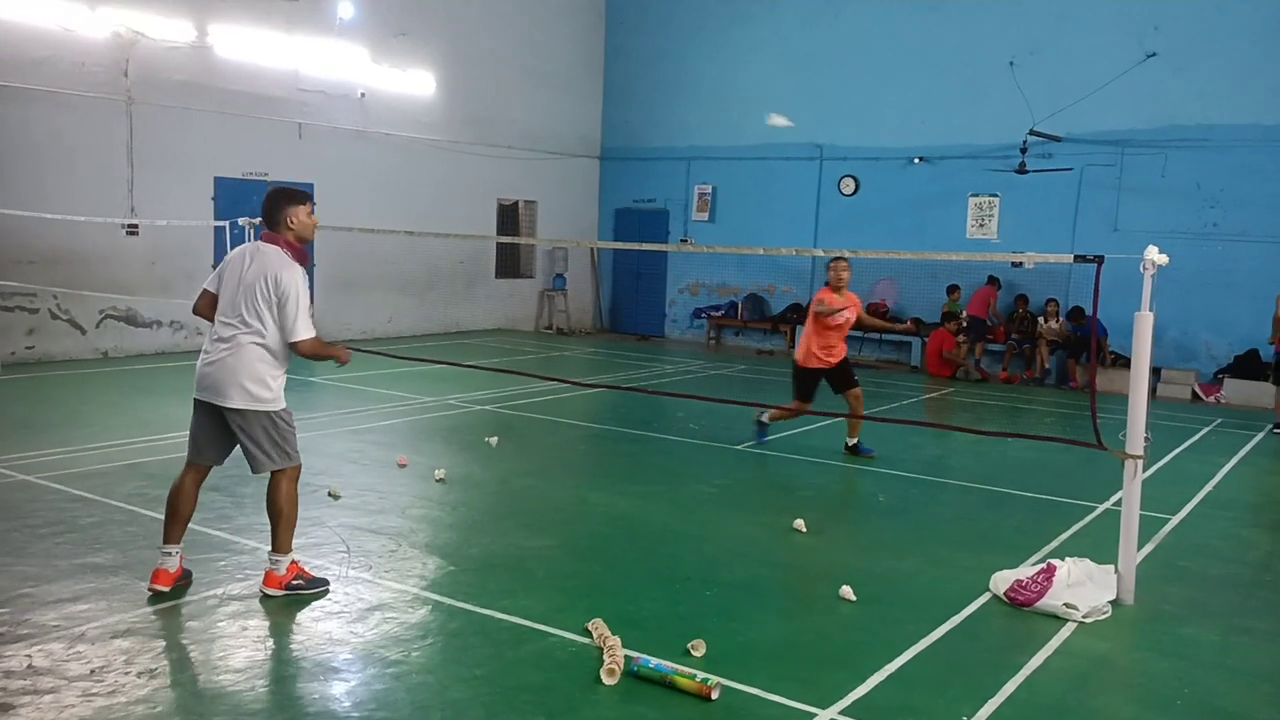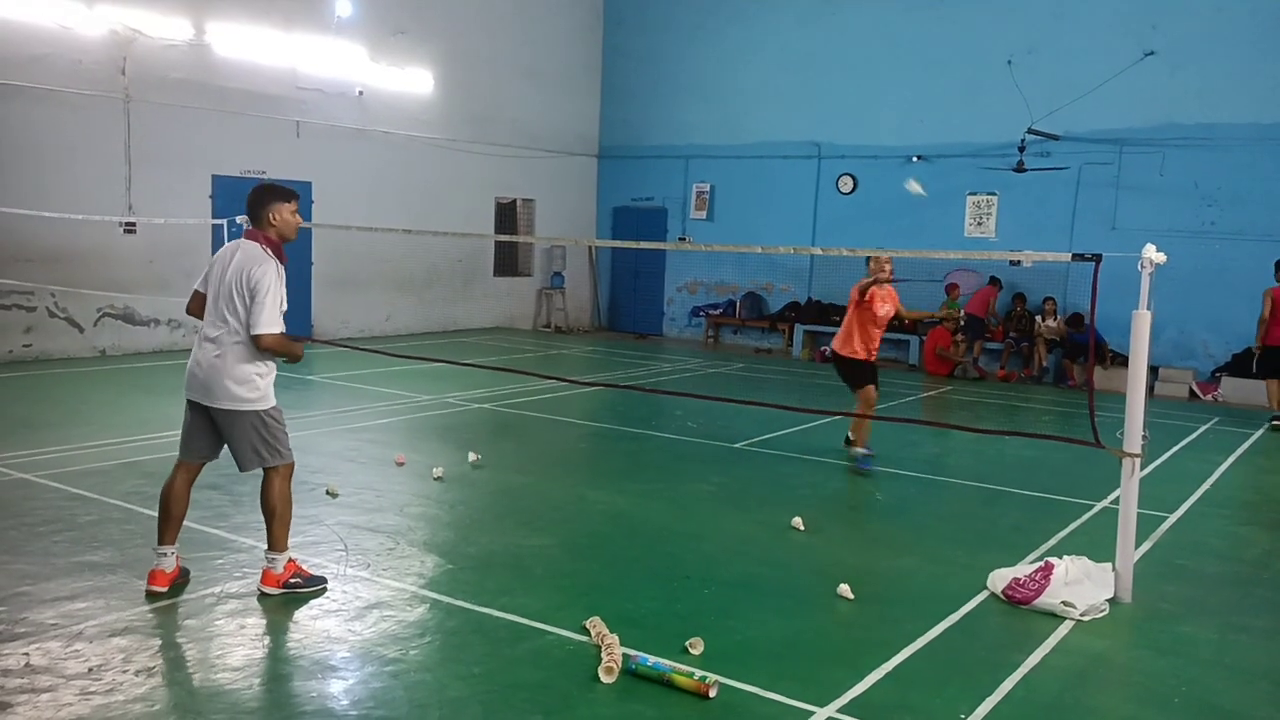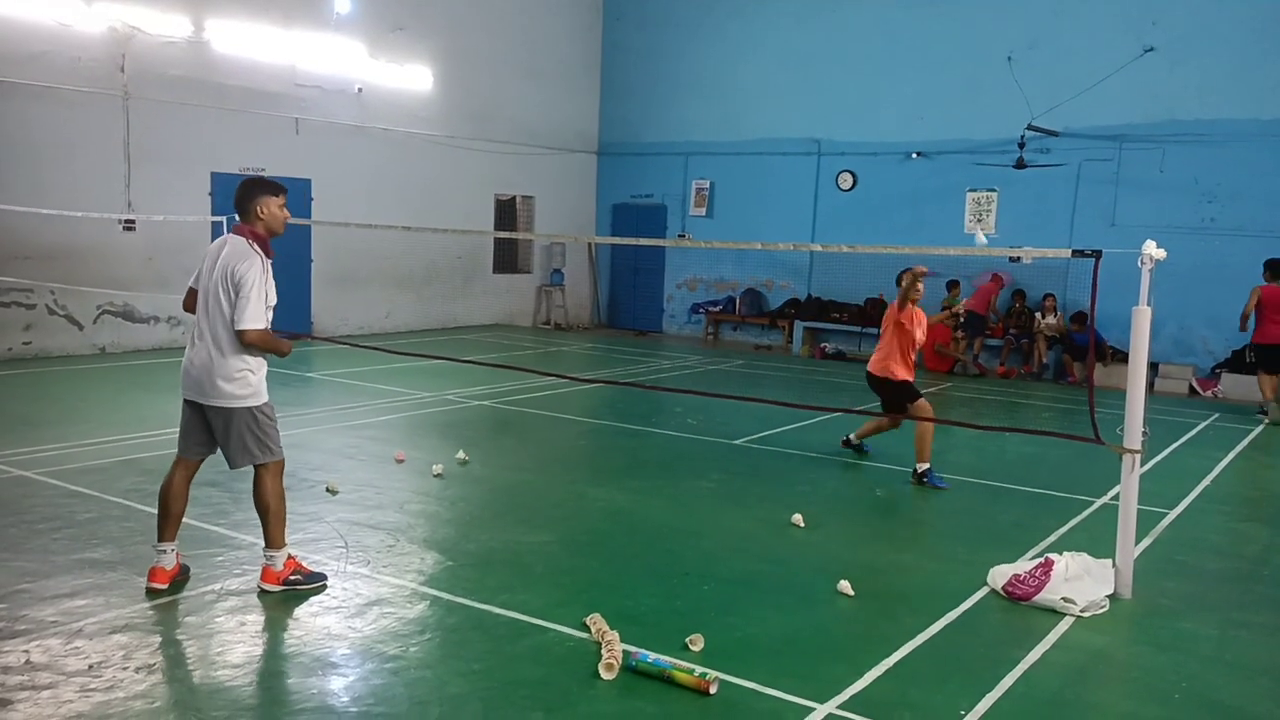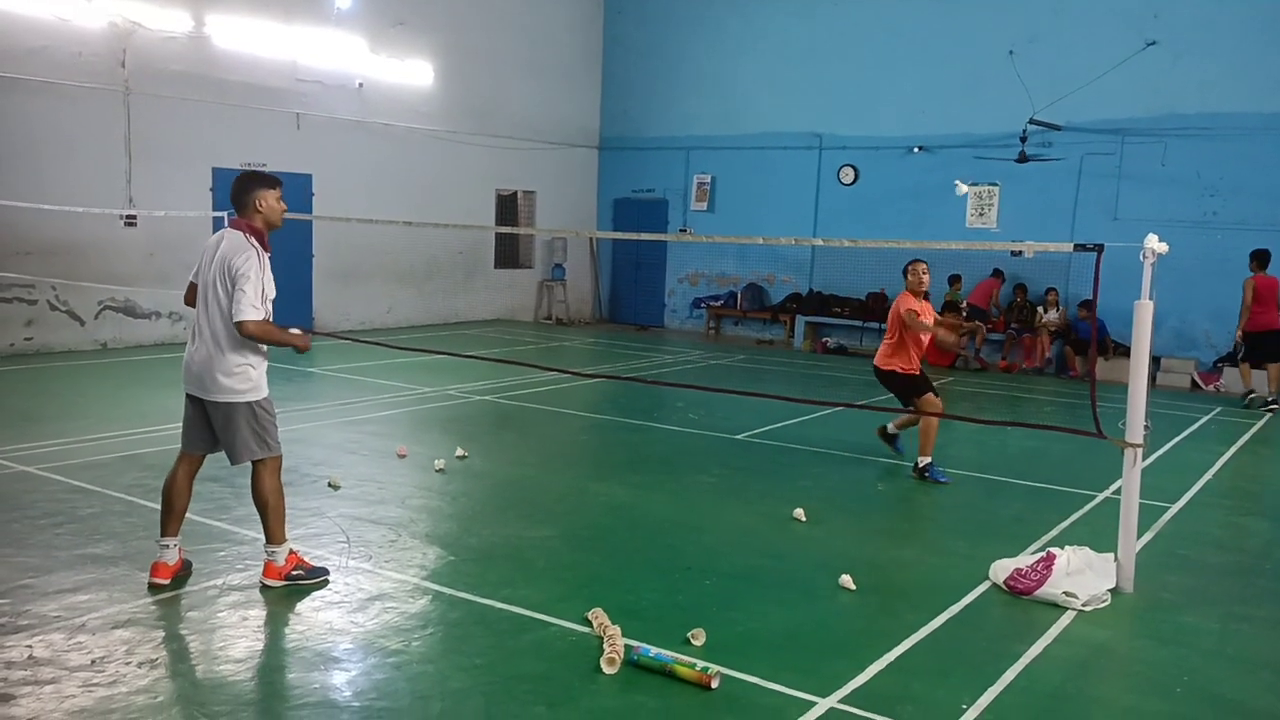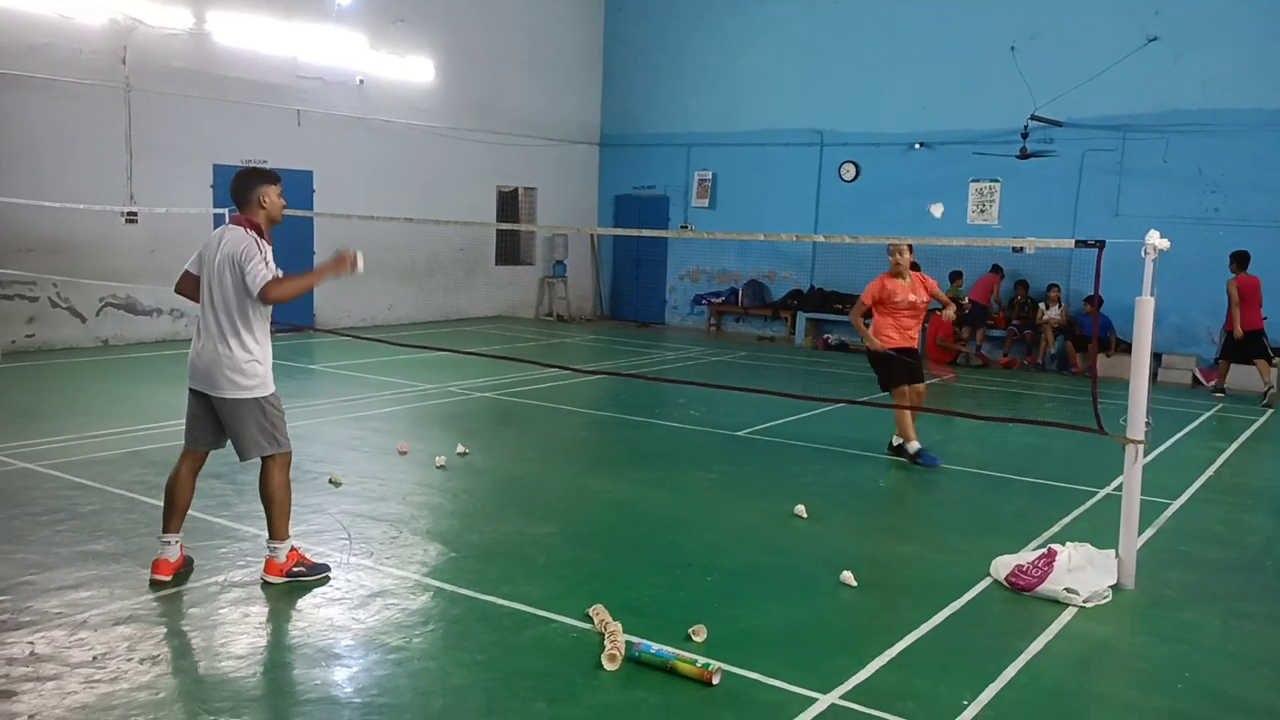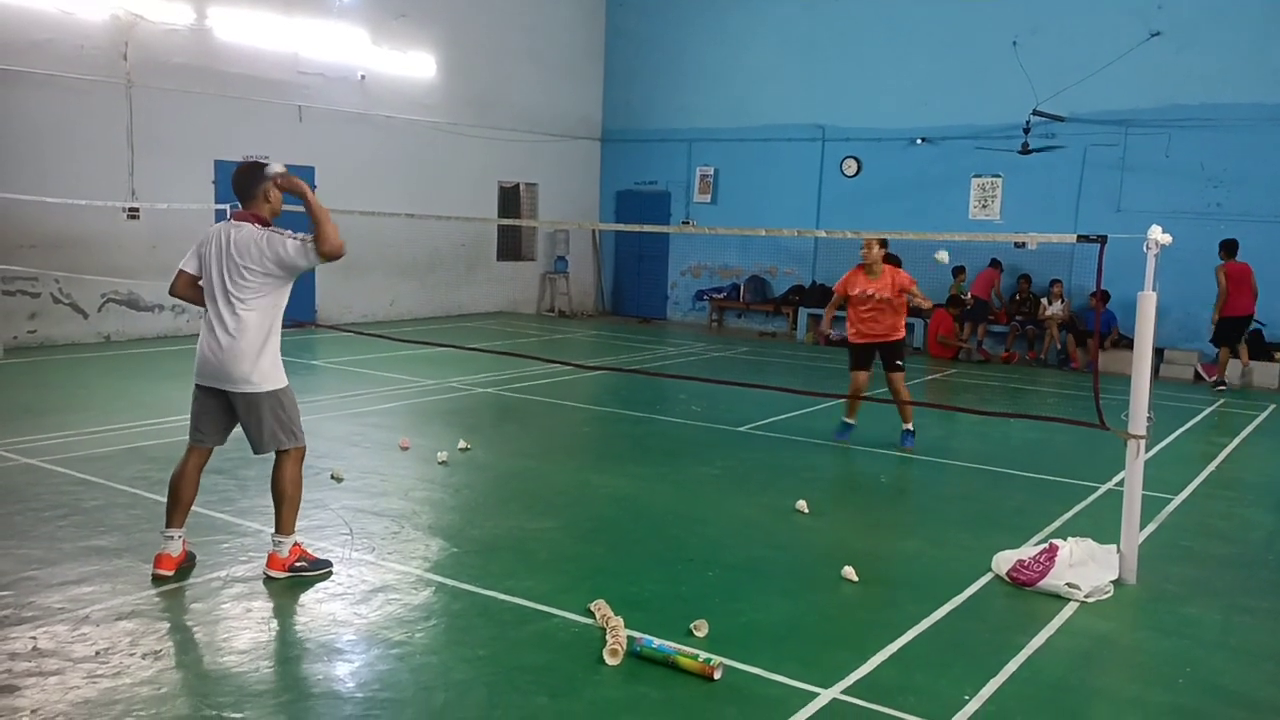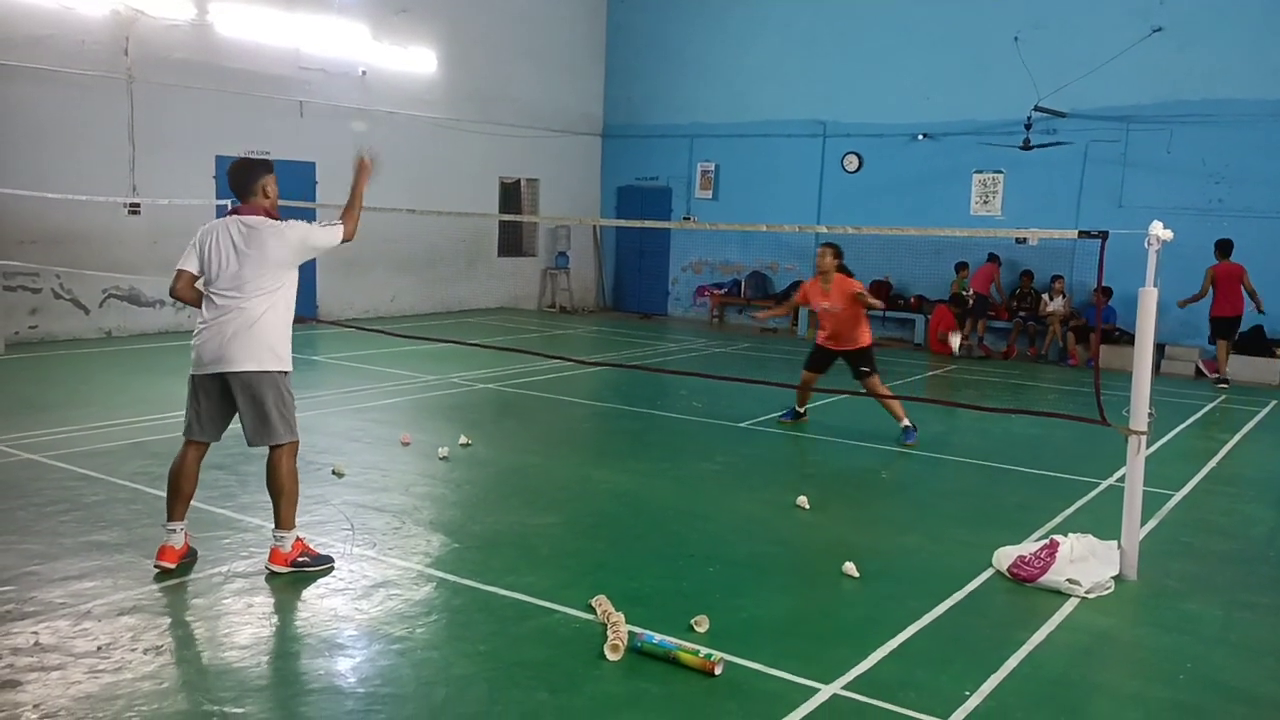
dt=0.2s
person 1, frame 1
left shoulder: (239, 255)
right shoulder: (289, 273)
left elbow: (202, 307)
right elbow: (304, 345)
right wrist: (337, 352)
left hip: (211, 380)
right hip: (252, 389)
left knee: (195, 468)
right knee: (286, 470)
left ankle: (167, 566)
right ankle: (280, 571)
person 1, frame 2
left shoulder: (227, 252)
right shoulder: (267, 267)
left elbow: (195, 307)
right elbow: (266, 339)
right wrist: (295, 350)
left hip: (202, 380)
right hip: (242, 388)
left knee: (186, 467)
right knee: (279, 468)
left ankle: (164, 566)
right ankle: (277, 569)
person 1, frame 3
left shoulder: (219, 247)
right shoulder: (253, 262)
left elbow: (190, 303)
right elbow: (251, 335)
right wrist: (282, 346)
left hip: (198, 377)
right hip: (236, 384)
left knee: (185, 464)
right knee: (270, 466)
left ankle: (164, 563)
right ankle: (277, 566)
person 1, frame 4
left shoulder: (218, 241)
right shoulder: (249, 255)
left elbow: (192, 297)
right elbow: (248, 326)
right wrist: (293, 339)
left hip: (201, 373)
right hip: (236, 379)
left knee: (188, 459)
right knee: (267, 462)
left ankle: (167, 558)
right ankle: (278, 561)
person 1, frame 5
left shoulder: (218, 238)
right shoulder: (251, 246)
left elbow: (185, 286)
right elbow: (273, 293)
right wrist: (328, 269)
left hip: (206, 368)
right hip: (242, 375)
left knee: (192, 455)
right knee: (277, 457)
left ankle: (169, 554)
right ankle: (280, 558)
person 1, frame 6
left shoulder: (215, 236)
right shoulder: (270, 243)
left elbow: (180, 287)
right elbow: (333, 249)
right wrist: (305, 193)
left hip: (211, 366)
right hip: (255, 370)
left knee: (197, 450)
right knee: (291, 451)
left ankle: (170, 549)
right ankle: (283, 553)
person 1, frame 7
left shoulder: (209, 232)
right shoulder: (288, 234)
left elbow: (179, 289)
right elbow: (348, 228)
right wrist: (361, 179)
left hip: (208, 354)
right hip: (257, 358)
left knee: (194, 444)
right knee: (283, 446)
left ankle: (173, 542)
right ankle: (285, 547)
person 2, frame 1
left shoulder: (853, 299)
right shoulder: (823, 297)
left elbow: (867, 320)
right elbow: (820, 311)
left wrist: (896, 327)
right wrist: (842, 307)
left hip: (837, 357)
right hip: (809, 360)
left knee: (856, 396)
right knee: (800, 408)
left ankle: (852, 443)
right ankle: (765, 419)
person 2, frame 2
left shoulder: (890, 293)
right shoulder: (864, 289)
left elbow: (905, 314)
right elbow: (862, 288)
left wrist: (935, 315)
right wrist: (875, 279)
left hip: (868, 354)
right hip: (847, 352)
left knee: (870, 399)
right knee: (868, 399)
left ankle: (853, 437)
right ankle: (859, 449)
person 2, frame 3
left shoulder: (918, 312)
right shoulder: (899, 308)
left elbow: (924, 324)
right elbow: (903, 296)
left wrist: (951, 312)
right wrist: (912, 277)
left hip: (897, 373)
right hip: (887, 374)
left knee: (894, 420)
right knee: (925, 413)
left ankle: (852, 440)
right ankle: (922, 471)
person 2, frame 4
left shoulder: (925, 305)
right shoulder: (905, 301)
left elbow: (940, 321)
right elbow: (912, 322)
left wrist: (965, 325)
right wrist: (941, 334)
left hip: (910, 367)
right hip: (892, 367)
left knee: (933, 409)
right knee: (932, 407)
left ankle: (890, 430)
right ankle: (924, 464)
person 2, frame 5
left shoulder: (923, 281)
right shoulder: (880, 283)
left elbow: (948, 303)
right elbow: (855, 314)
left wrist: (949, 310)
right wrist: (869, 338)
left hip: (909, 347)
right hip: (883, 347)
left knee: (918, 393)
right knee: (902, 394)
left ankle: (899, 443)
right ankle: (913, 450)
person 2, frame 6
left shoulder: (896, 276)
right shoulder: (851, 277)
left elbow: (923, 301)
right elbow: (833, 305)
left wrist: (921, 302)
right wrist: (826, 321)
left hip: (891, 336)
right hip: (860, 337)
left knee: (896, 383)
right knee: (858, 384)
left ankle: (908, 428)
right ankle: (848, 421)
person 2, frame 7
left shoulder: (849, 285)
right shoulder: (809, 286)
left elbow: (878, 304)
right elbow: (788, 307)
left wrist: (869, 301)
right wrist: (765, 314)
left hip: (856, 343)
right hip: (826, 341)
left knee: (874, 387)
right knee: (806, 380)
left ankle: (906, 426)
right ankle: (798, 411)
